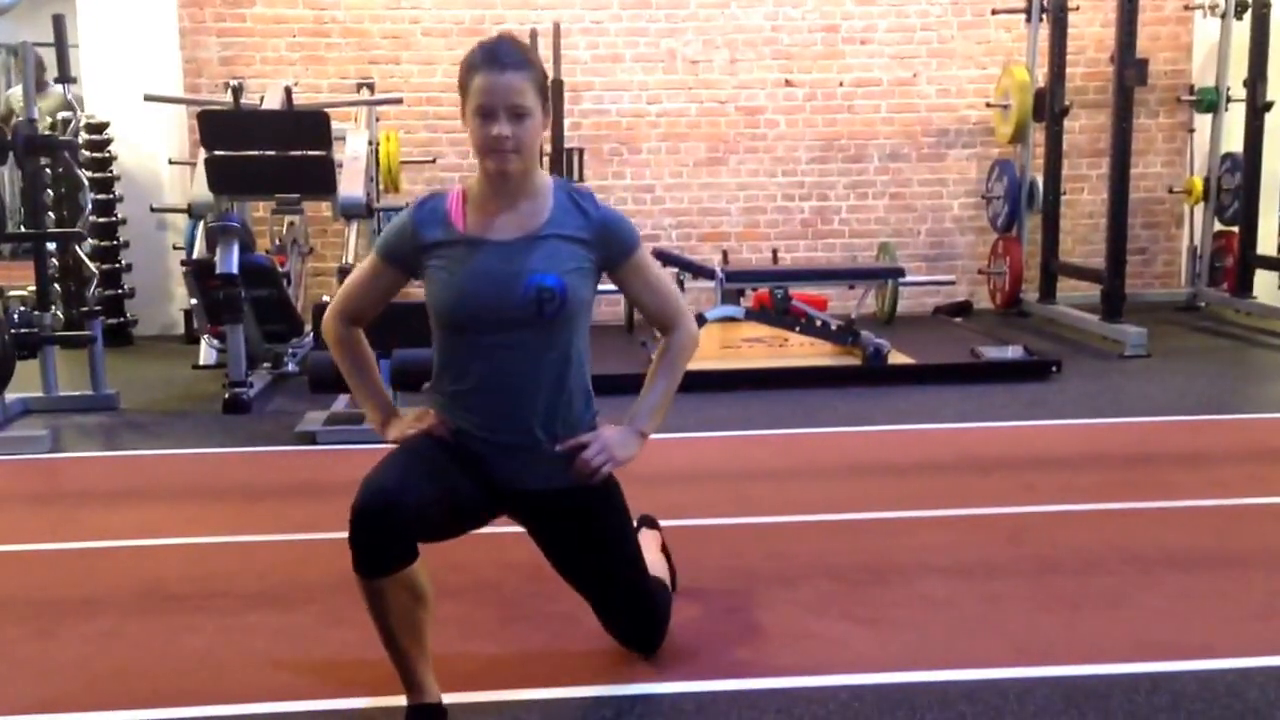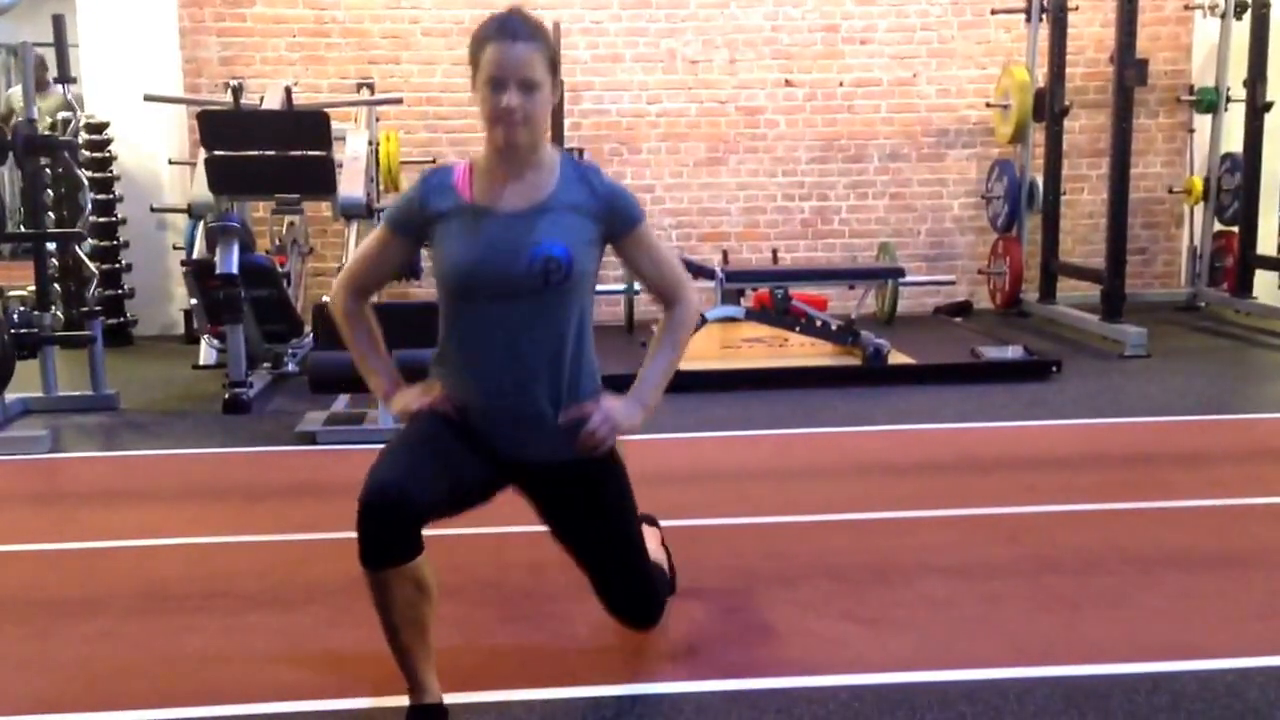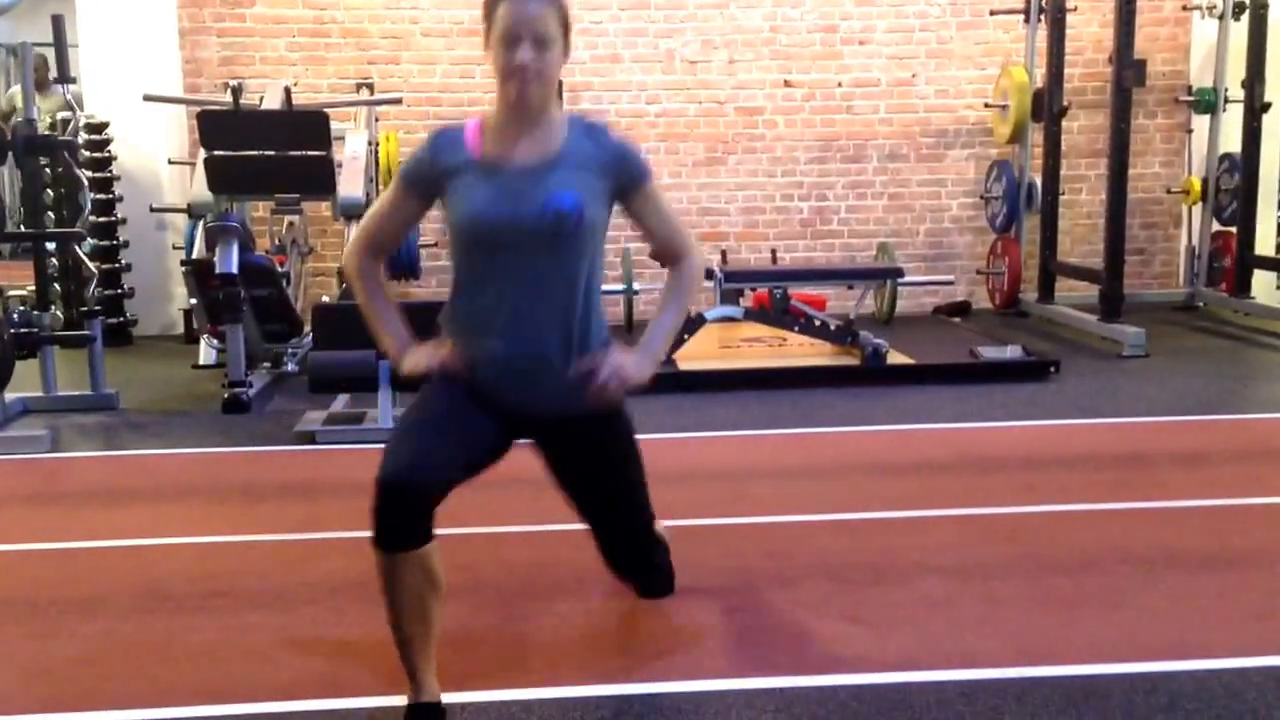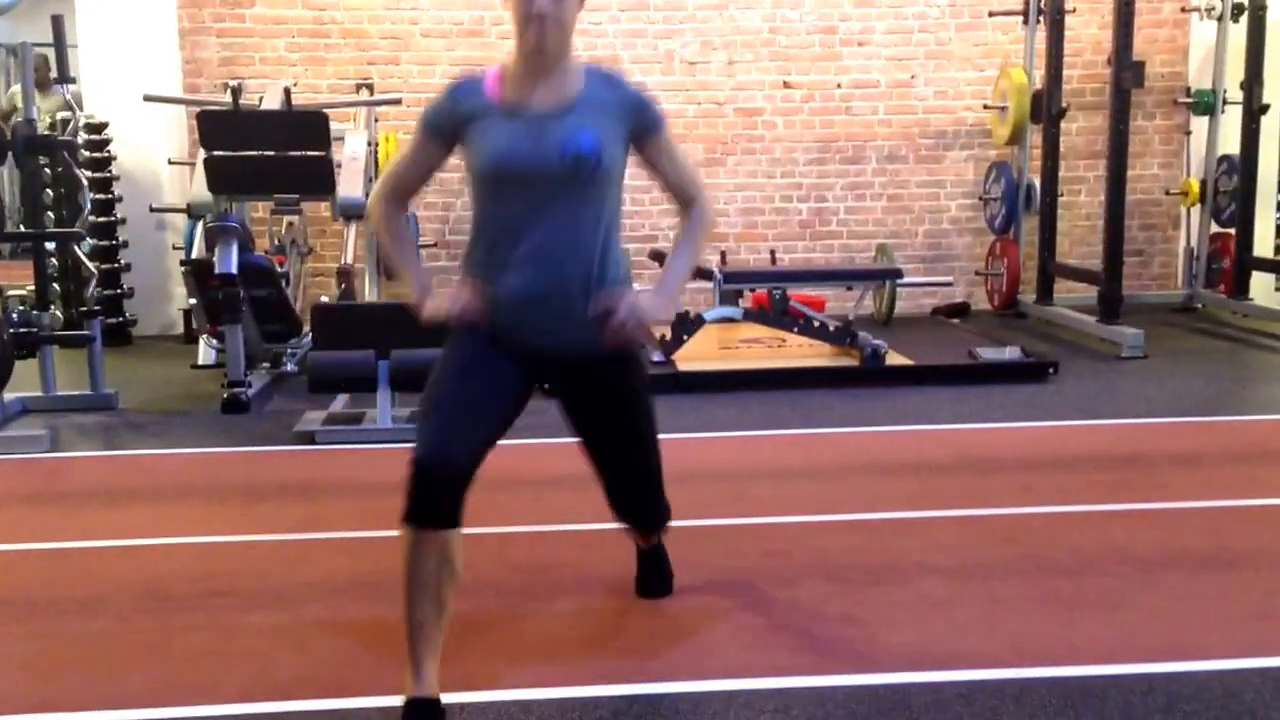
dt=0.1s
person 1, frame 1
left shoulder: (590, 221)
right shoulder: (426, 224)
left elbow: (679, 328)
right elbow: (341, 322)
left wrist: (635, 430)
right wrist: (388, 417)
left hip: (561, 466)
right hip: (460, 449)
left knee: (643, 633)
right knee: (377, 515)
left ankle: (646, 540)
person 1, frame 2
left shoulder: (595, 194)
right shoulder: (434, 197)
left elbow: (681, 301)
right elbow: (349, 295)
left wrist: (637, 402)
right wrist: (393, 390)
left hip: (566, 439)
right hip: (464, 425)
left knee: (641, 608)
right knee: (384, 507)
left ankle: (647, 537)
person 1, frame 3
left shoulder: (602, 149)
right shoulder: (446, 151)
left elbow: (684, 263)
right elbow: (364, 254)
left wrist: (646, 355)
right wrist: (403, 349)
left hip: (577, 392)
right hip: (474, 381)
left knee: (644, 571)
right knee: (400, 490)
left ankle: (641, 562)
person 1, frame 4
left shoulder: (615, 98)
right shoulder: (469, 99)
left elbow: (695, 203)
right elbow: (387, 200)
left wrist: (663, 295)
right wrist: (425, 290)
left hip: (597, 341)
right hip: (492, 337)
left knee: (641, 503)
right knee: (435, 471)
left ankle: (648, 544)
